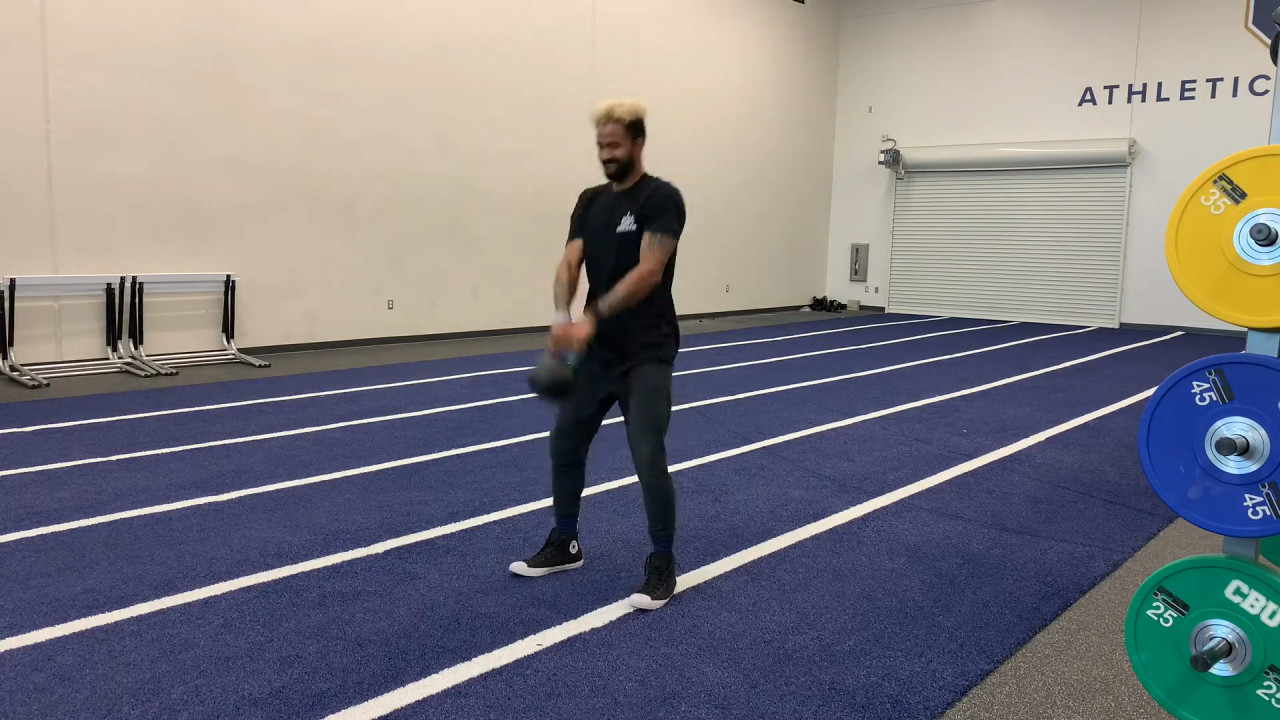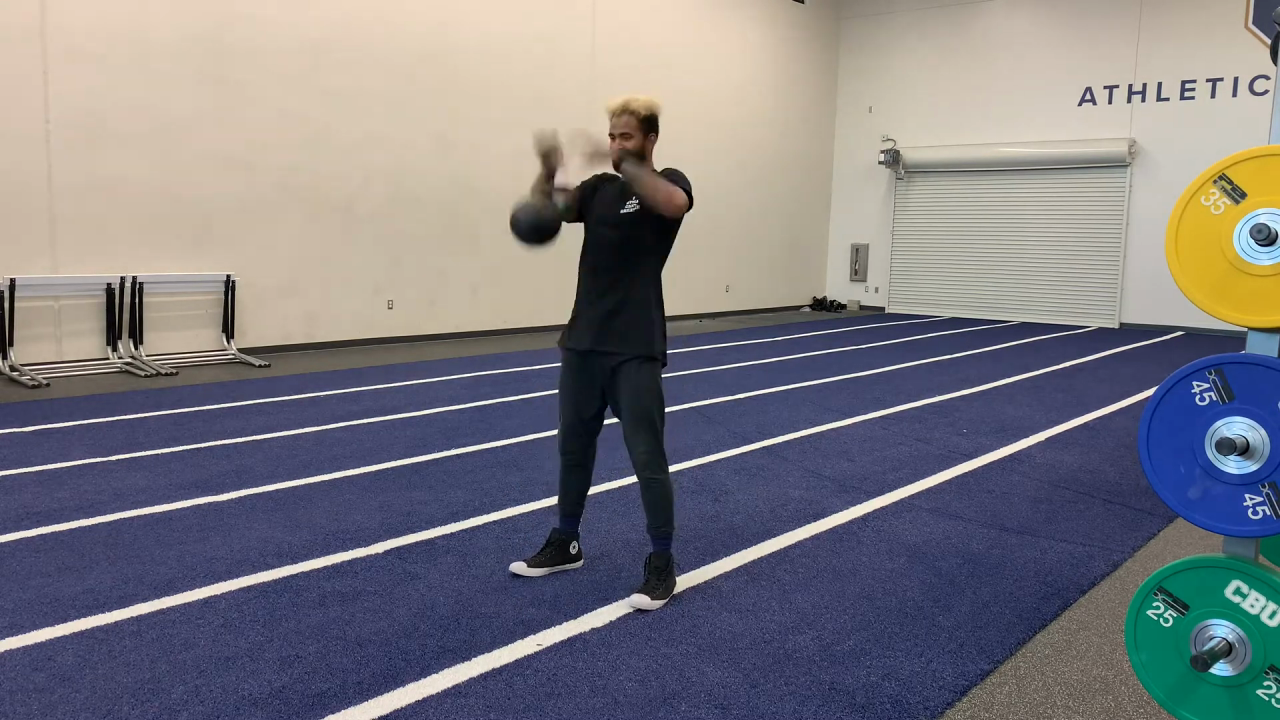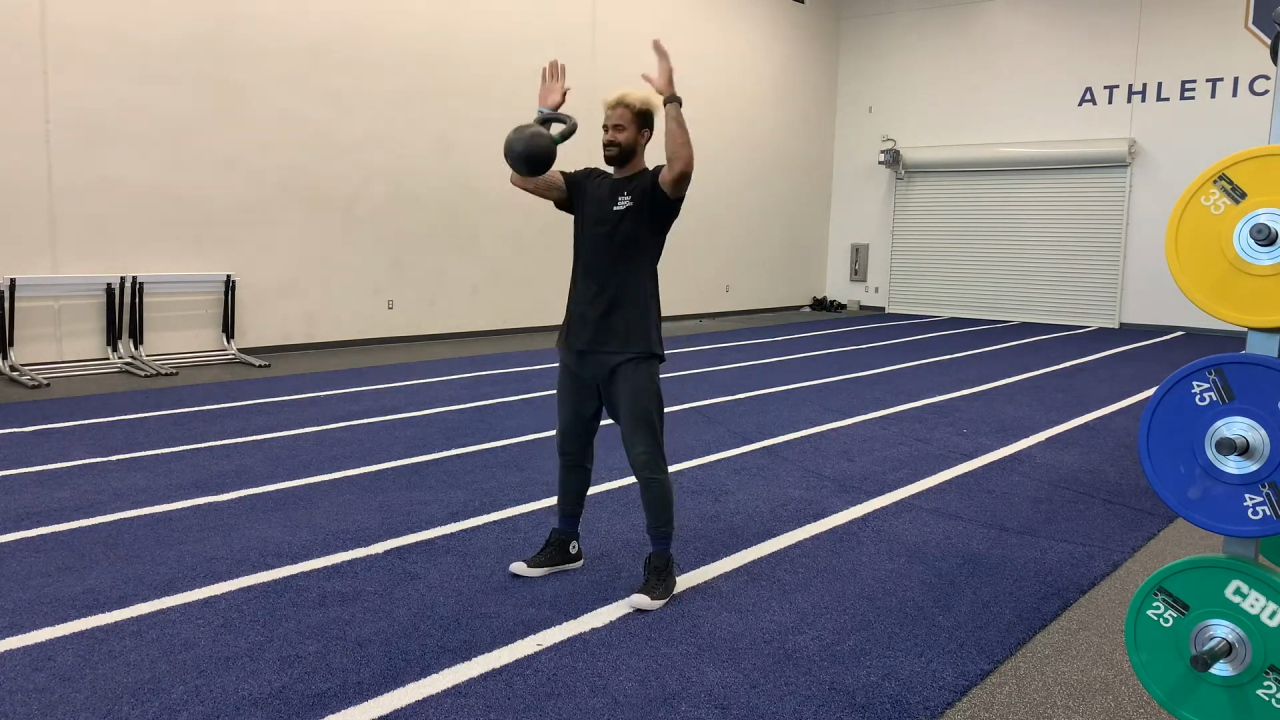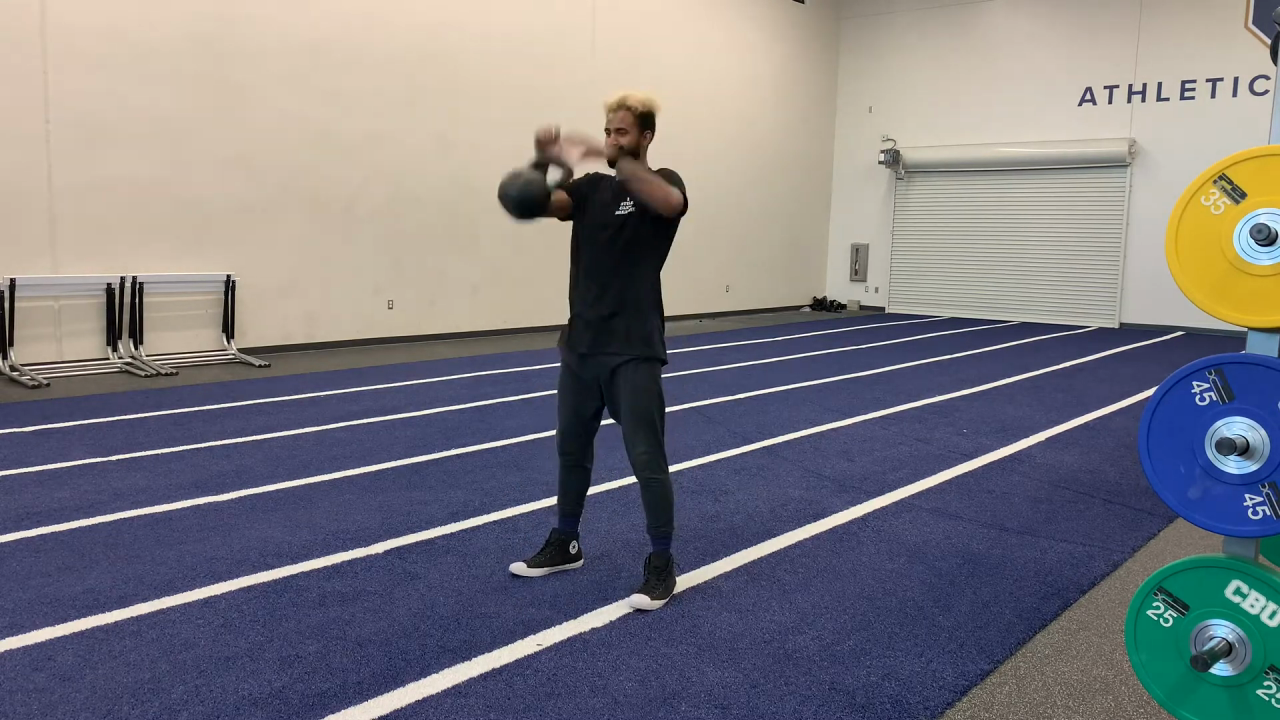
dt=0.2s
person 1, frame 1
left shoulder: (662, 198)
right shoulder: (589, 203)
left elbow: (649, 270)
right elbow: (569, 265)
left wrist: (594, 317)
right wrist: (561, 316)
left hip: (646, 352)
right hip: (596, 345)
left knee: (648, 457)
right knee: (564, 444)
left ankle: (662, 564)
right ankle: (564, 543)
person 1, frame 2
left shoulder: (667, 183)
right shoulder: (596, 188)
left elbow: (673, 205)
left wrist: (624, 164)
right wrist: (549, 170)
left hip: (634, 350)
right hip: (582, 344)
left knee: (647, 459)
right knee: (573, 447)
left ankle: (662, 565)
right ankle: (565, 544)
person 1, frame 3
left shoulder: (655, 188)
right shoulder: (586, 185)
left elbow: (683, 168)
right elbow: (525, 177)
left wrist: (670, 98)
right wrist: (547, 115)
left hip: (631, 352)
right hip: (578, 346)
left knee: (646, 459)
right knee: (572, 448)
left ankle: (661, 563)
right ankle: (565, 543)
person 1, frame 4
left shoulder: (658, 185)
right shoulder: (589, 189)
left elbow: (671, 202)
left wrist: (608, 157)
right wrist: (543, 161)
left hip: (634, 353)
right hip: (580, 346)
left knee: (646, 459)
right knee: (571, 448)
left ankle: (661, 566)
right ankle: (565, 543)
